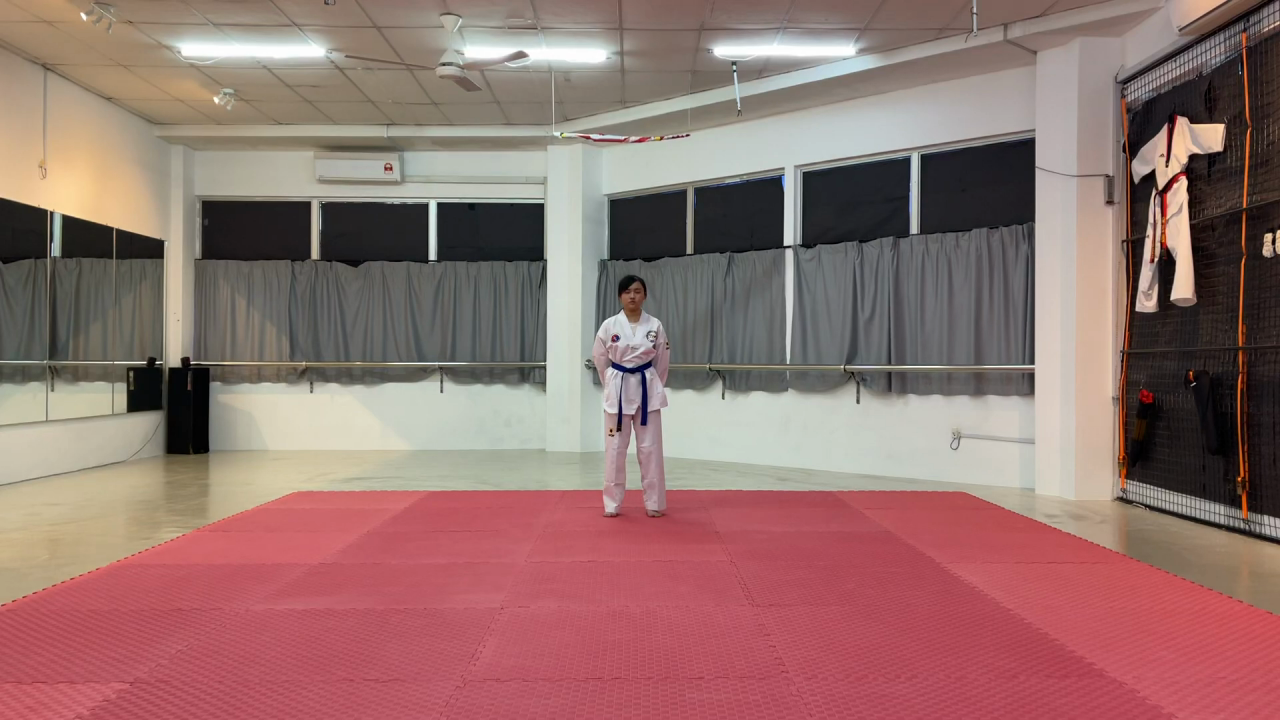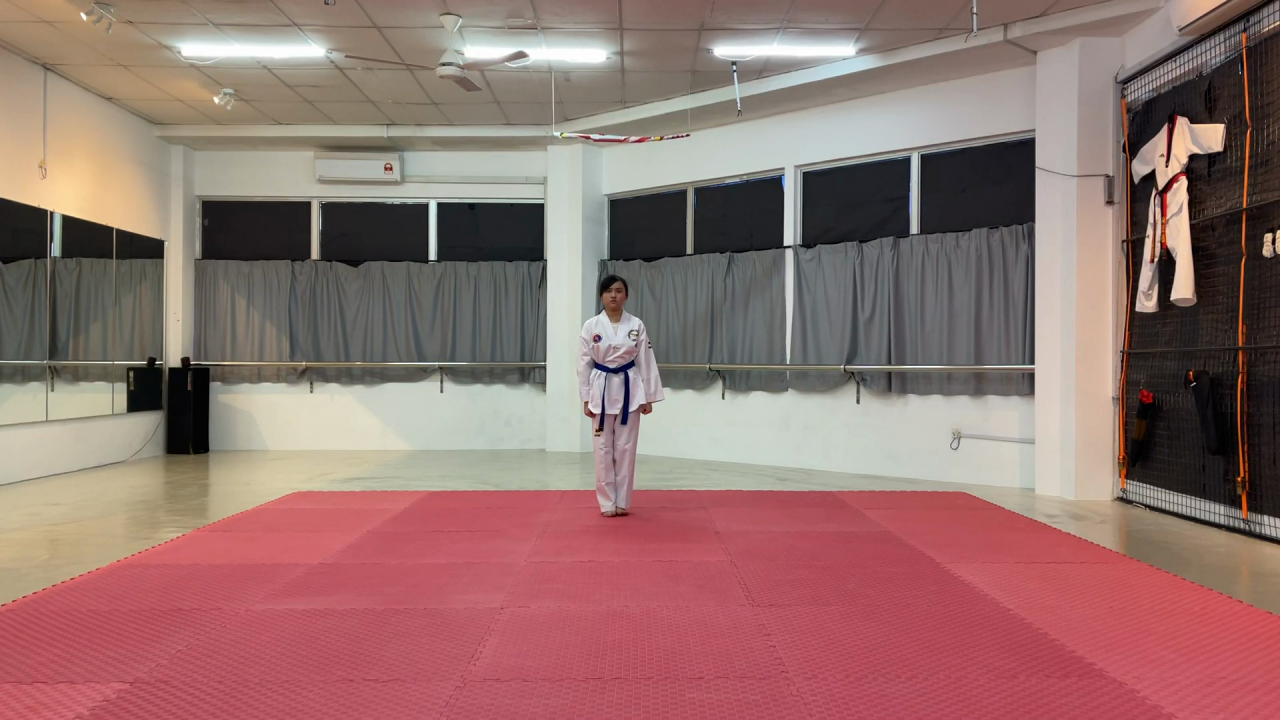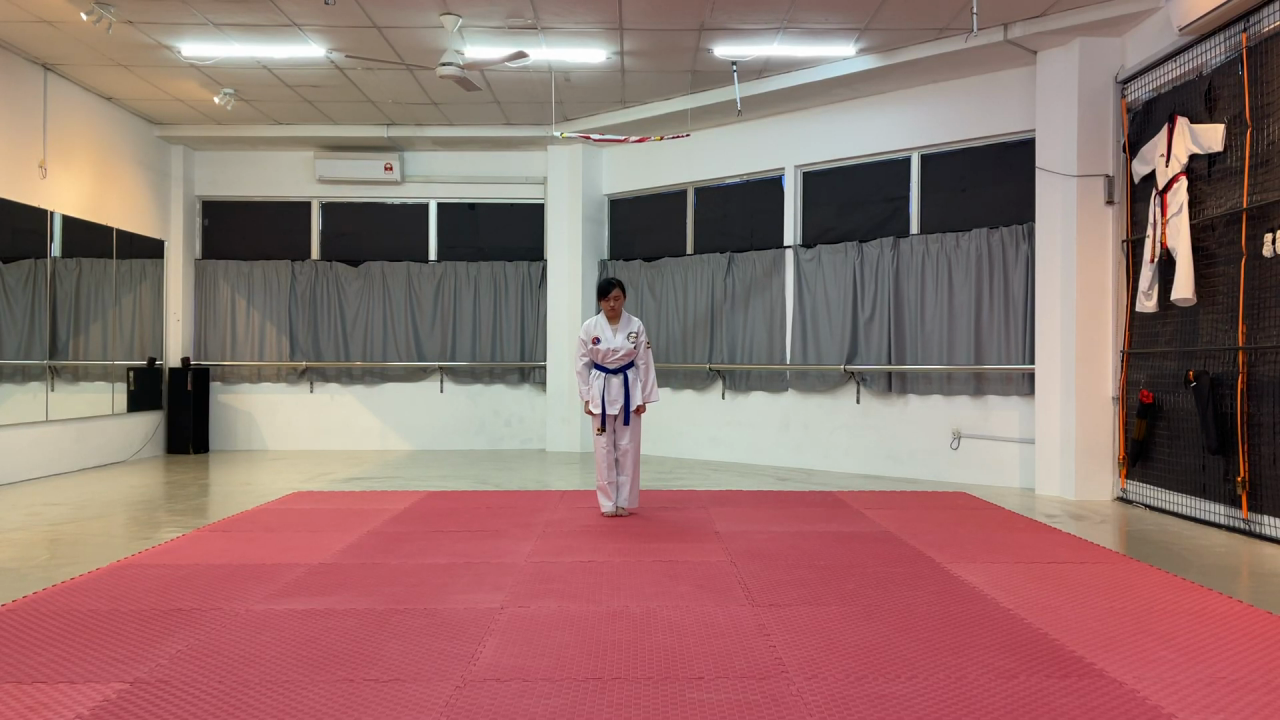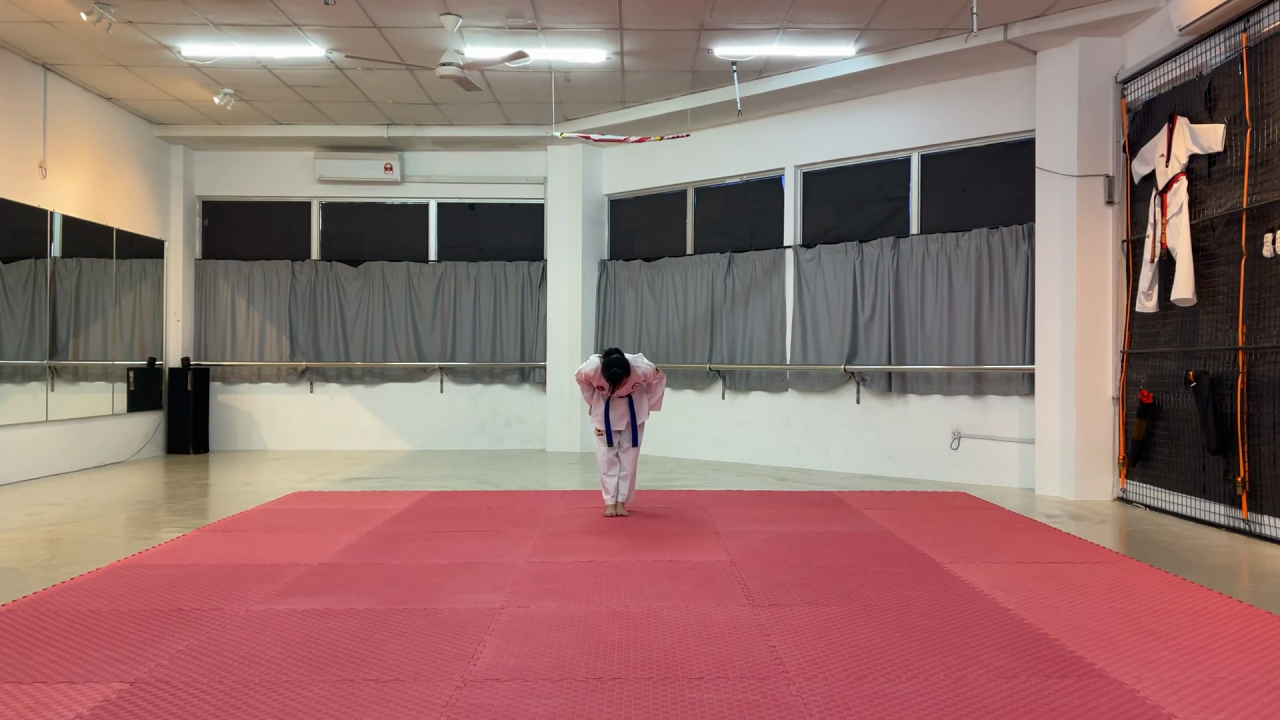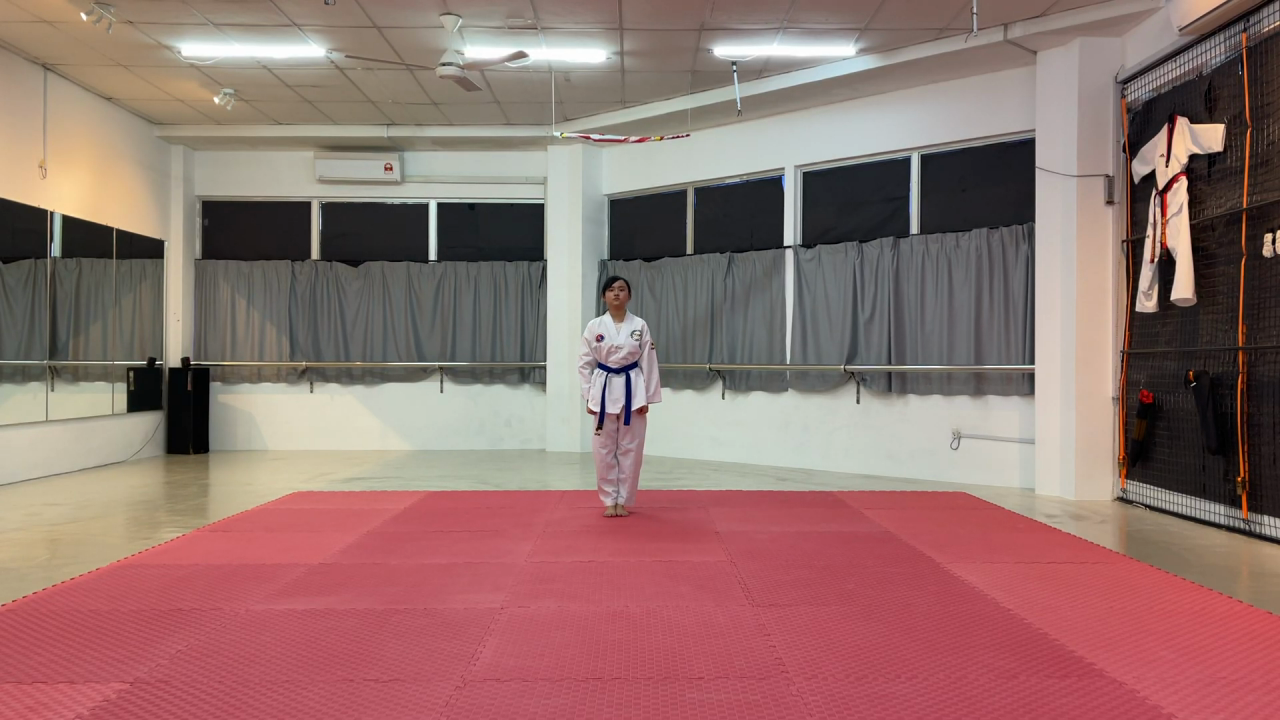
dt=1s
person 1, frame 1
left shoulder: (655, 326)
right shoulder: (609, 326)
left elbow: (662, 363)
right elbow: (600, 360)
left wrist: (650, 386)
right wrist: (614, 385)
left hip: (647, 389)
right hip: (618, 389)
left knee: (650, 447)
right knee: (615, 447)
left ankle: (654, 503)
right ankle: (612, 503)
person 1, frame 2
left shoulder: (636, 325)
right shoulder: (591, 326)
left elbow: (646, 362)
right elbow: (584, 364)
left wrist: (649, 397)
right wrist: (586, 399)
left hip: (629, 389)
right hip: (601, 389)
left knee: (625, 447)
right knee: (603, 447)
left ankle: (621, 502)
right ankle: (608, 502)
person 1, frame 3
left shoulder: (636, 326)
right shoulder: (589, 327)
left elbow: (644, 363)
right elbow: (582, 364)
left wrist: (643, 398)
right wrist: (586, 398)
left hip: (628, 390)
right hip: (601, 391)
left knee: (628, 447)
right knee: (604, 447)
left ankle: (624, 502)
right ankle: (608, 502)
person 1, frame 4
left shoulder: (643, 368)
right shoulder: (591, 369)
left elbow: (659, 379)
right elbow: (580, 379)
left wrist: (647, 405)
right wrist: (593, 403)
left hip: (632, 407)
right hip: (605, 408)
left knee: (628, 451)
right knee: (607, 452)
left ankle: (621, 501)
right ankle: (610, 501)
person 1, frame 5
left shoulder: (640, 326)
right shoulder: (594, 326)
left elbow: (649, 363)
right elbow: (585, 363)
left wrist: (647, 397)
right wrist: (589, 396)
left hip: (632, 390)
right hip: (603, 390)
left knee: (630, 448)
right knee: (604, 448)
left ankle: (622, 501)
right ankle: (609, 501)
